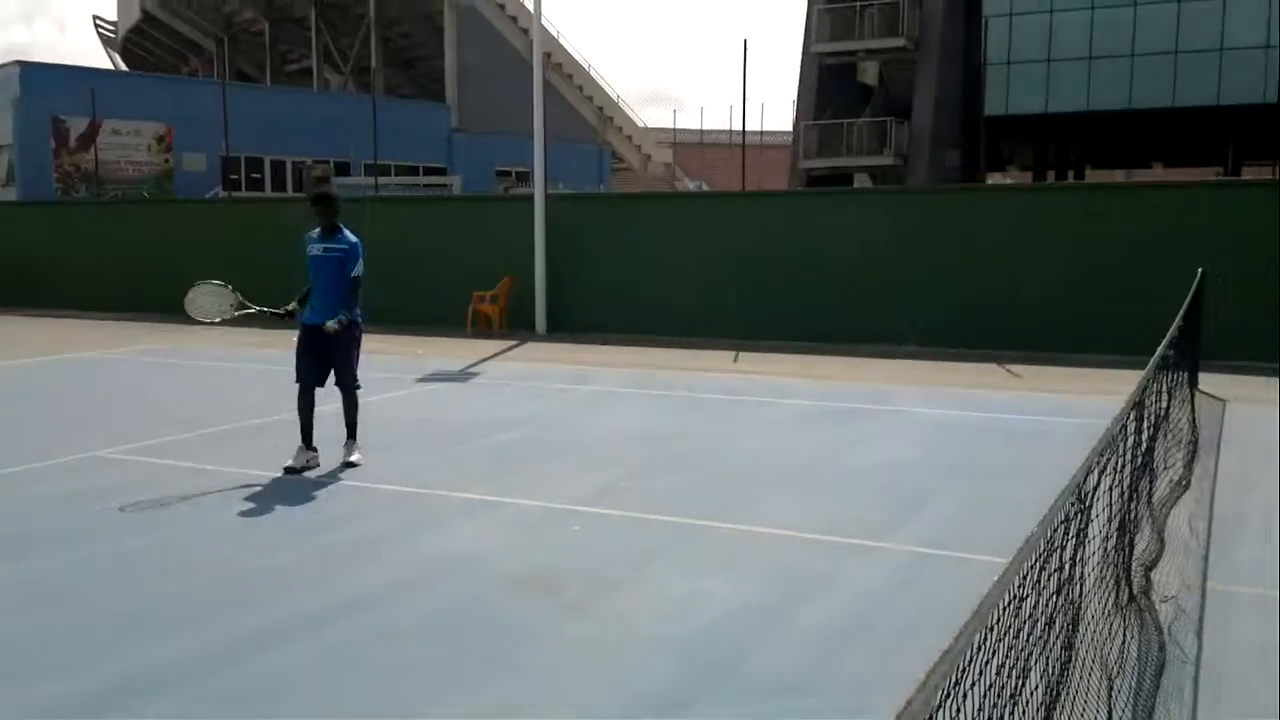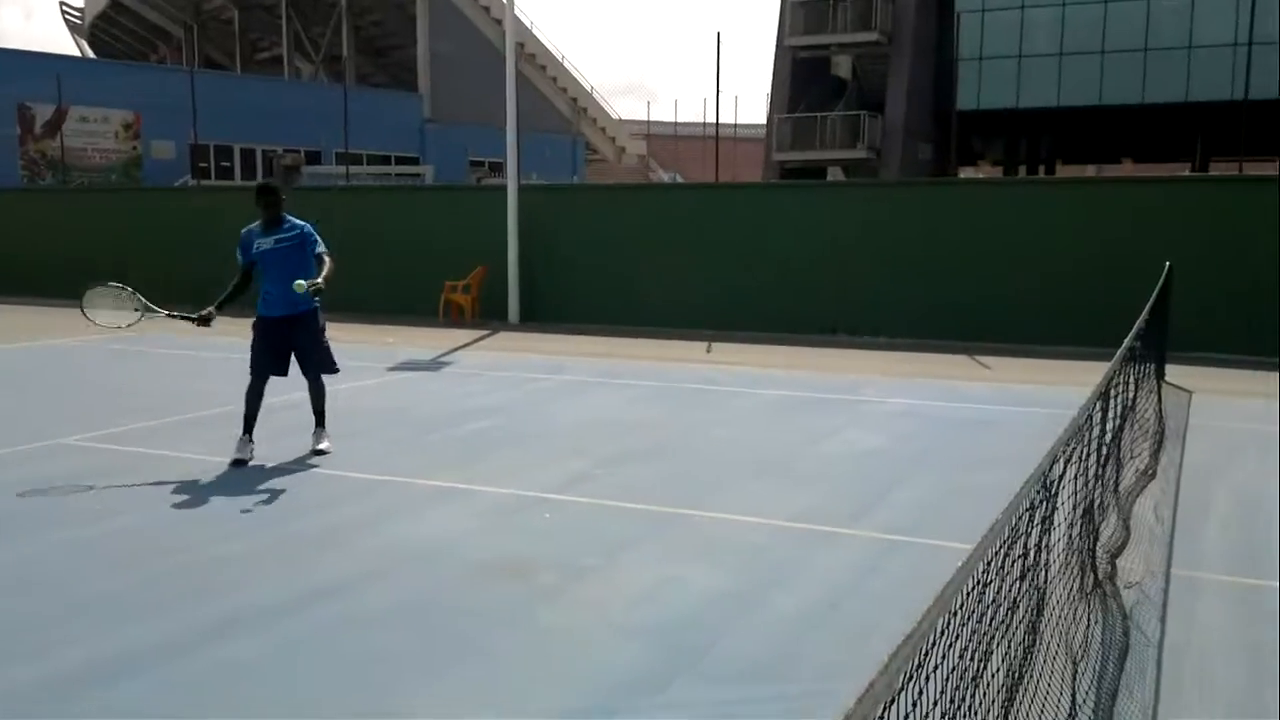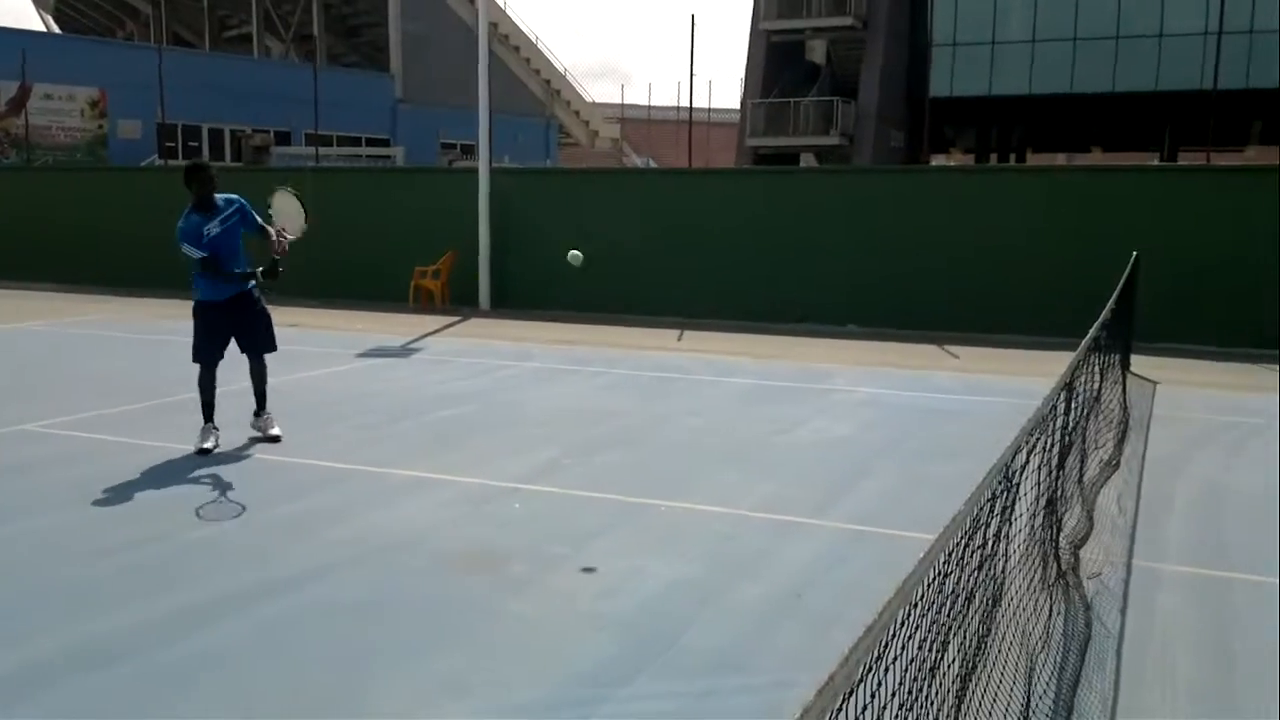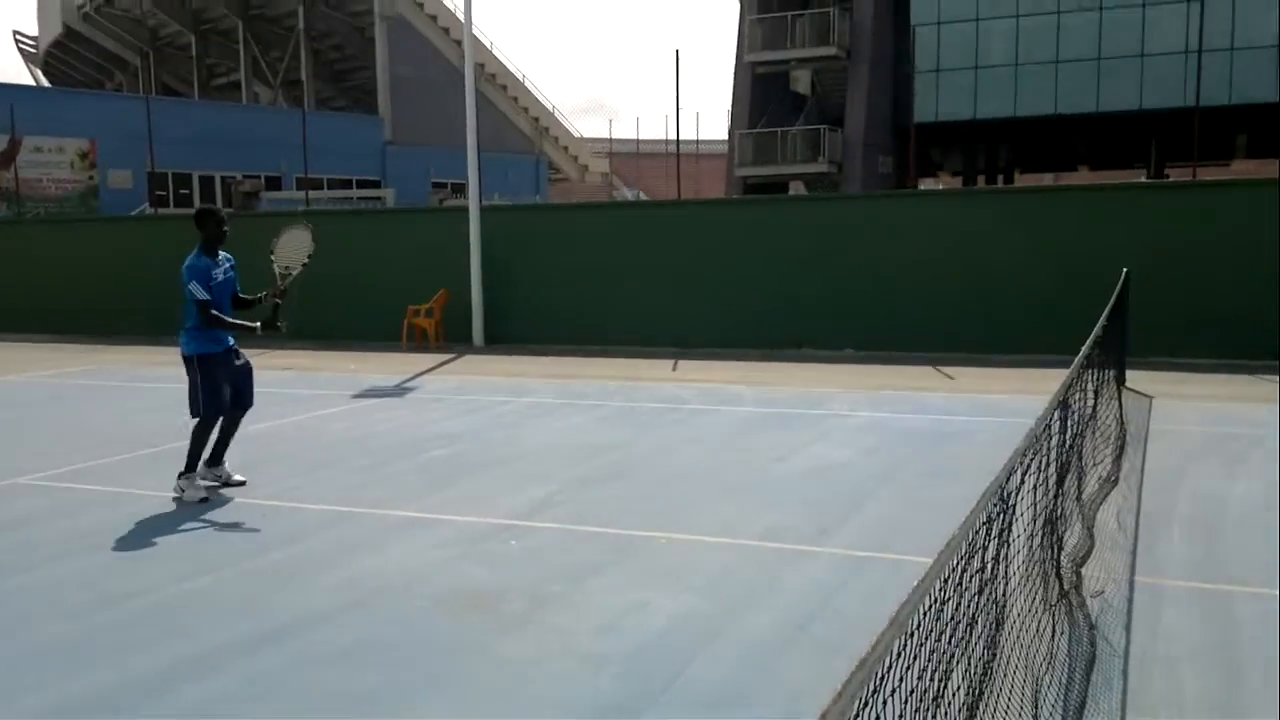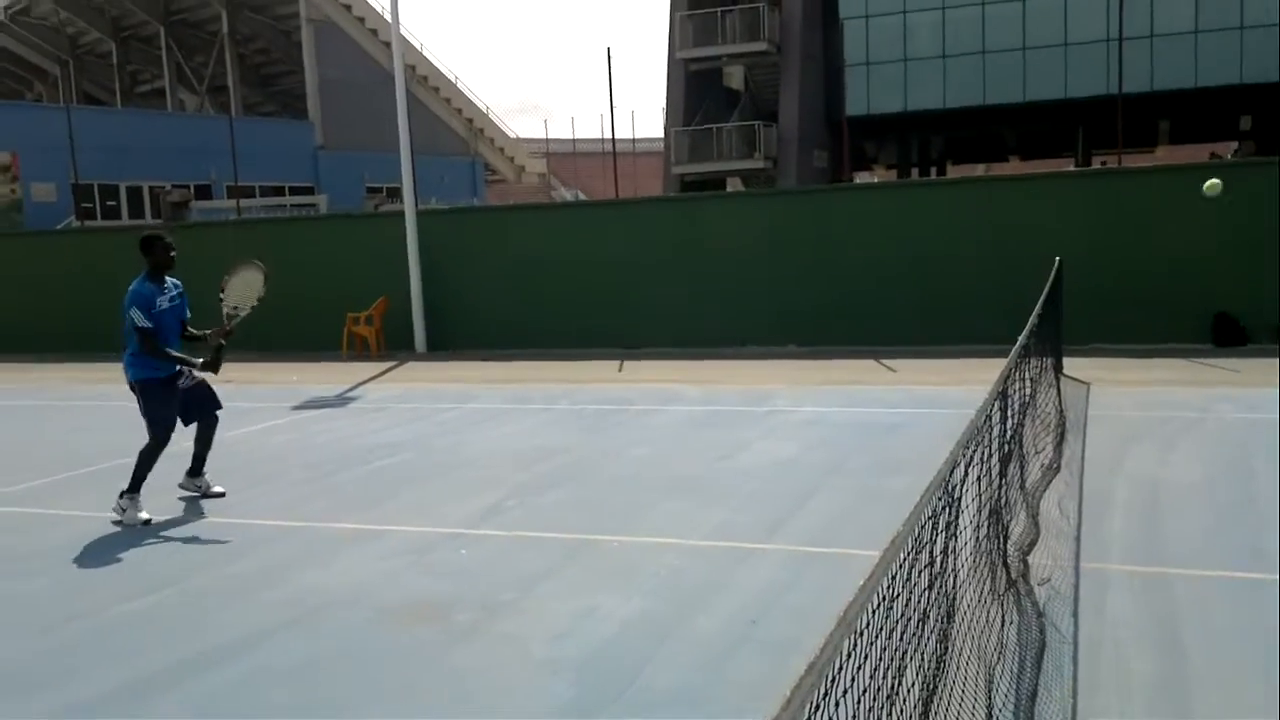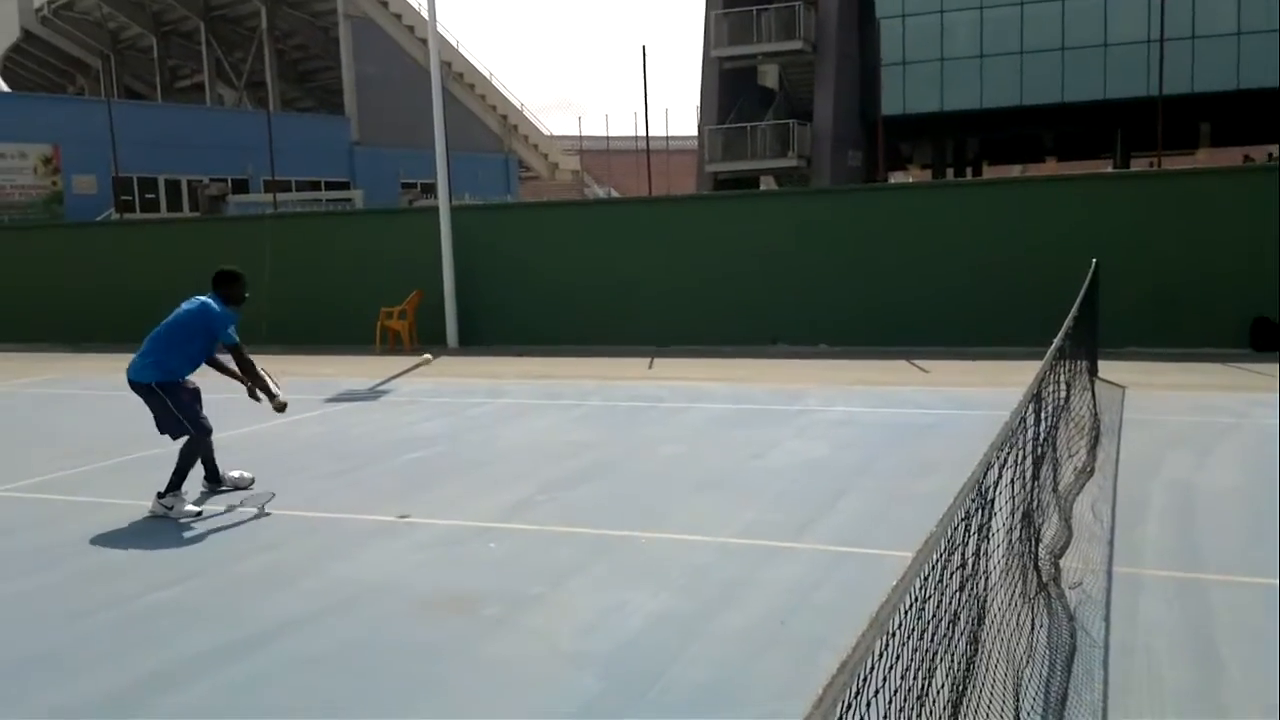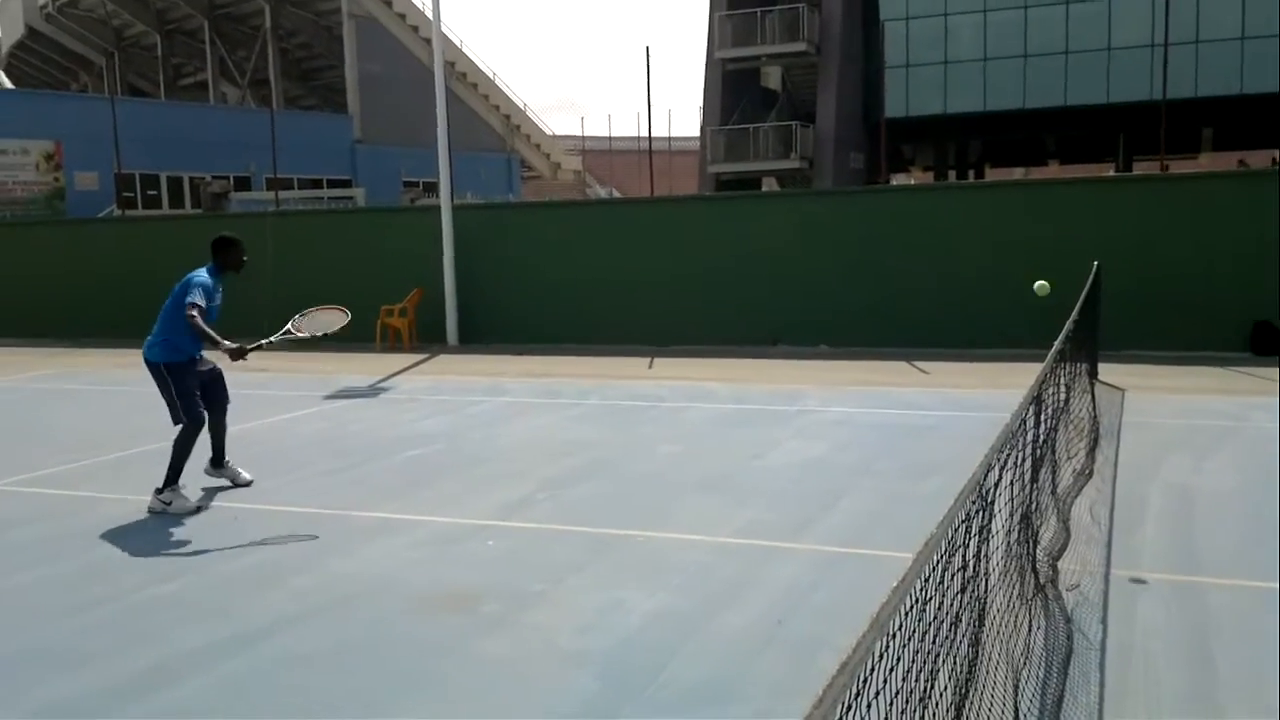
dt=0.4s
person 1, frame 1
left shoulder: (350, 244)
right shoulder: (310, 240)
left elbow: (354, 288)
left wrist: (342, 318)
right wrist: (298, 302)
left hip: (344, 326)
right hip: (312, 323)
left knee: (347, 385)
right knee: (305, 385)
left ankle: (352, 443)
right ankle: (307, 448)
person 1, frame 2
left shoulder: (301, 230)
right shoulder: (249, 237)
left elbow: (326, 260)
right elbow: (244, 278)
left wrist: (320, 280)
right wrist: (216, 308)
left hip: (305, 313)
right hip: (269, 316)
left knee: (314, 373)
right knee: (259, 376)
left ankle: (320, 431)
right ankle: (246, 439)
person 1, frame 3
left shoulder: (234, 203)
right shoulder: (187, 227)
left elbow: (263, 228)
right elbow: (215, 271)
left wrist: (275, 238)
right wrist: (259, 273)
left hip: (245, 291)
right hip: (211, 300)
left knee: (257, 352)
right knee: (208, 362)
left ankle: (262, 414)
right ankle: (208, 426)
person 1, frame 4
left shoulder: (227, 260)
right shoulder: (195, 267)
right elbow: (209, 317)
left wrist: (263, 298)
right wrist: (257, 328)
left hip: (226, 345)
right hip: (201, 350)
left knee: (241, 404)
right knee: (211, 413)
left ankle: (213, 465)
right ankle: (187, 477)
person 1, frame 5
left shoulder: (176, 287)
right shoulder: (140, 295)
right elbow: (150, 346)
left wrist: (209, 336)
right wrist: (196, 364)
left hip: (174, 371)
right hip: (148, 375)
left knee: (209, 417)
right knee: (161, 435)
left ankle: (194, 477)
right ankle: (128, 497)
person 1, frame 6
left shoulder: (203, 305)
right shoulder: (220, 315)
right elbow: (243, 361)
left wrist: (241, 378)
right wrist: (273, 397)
left hip: (159, 373)
right hip: (152, 377)
left knee: (198, 422)
right knee: (200, 431)
left ankle: (214, 477)
right ankle: (168, 497)
person 1, frame 7
left shoulder: (213, 281)
right shoulder: (201, 282)
right elbow: (192, 319)
right wrist: (224, 344)
left hip: (188, 355)
right hip: (167, 358)
left knee: (218, 404)
right knee: (194, 421)
left ankle: (218, 465)
right ankle: (165, 492)
